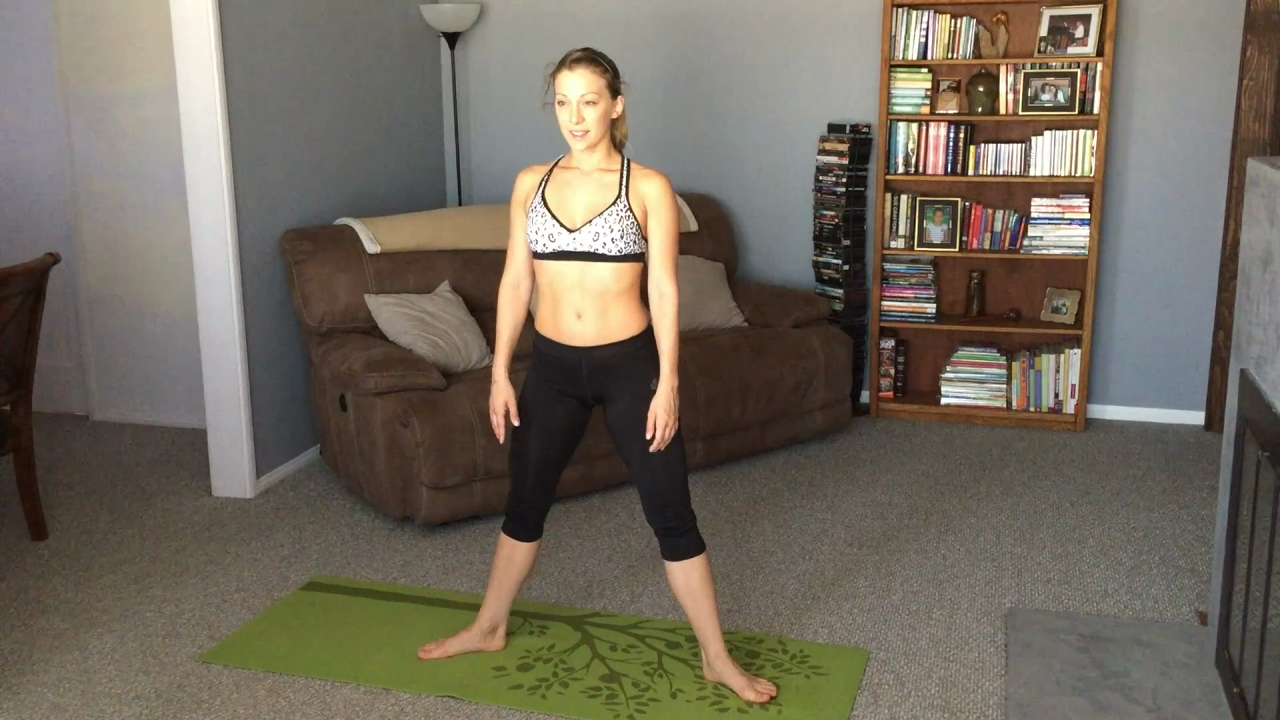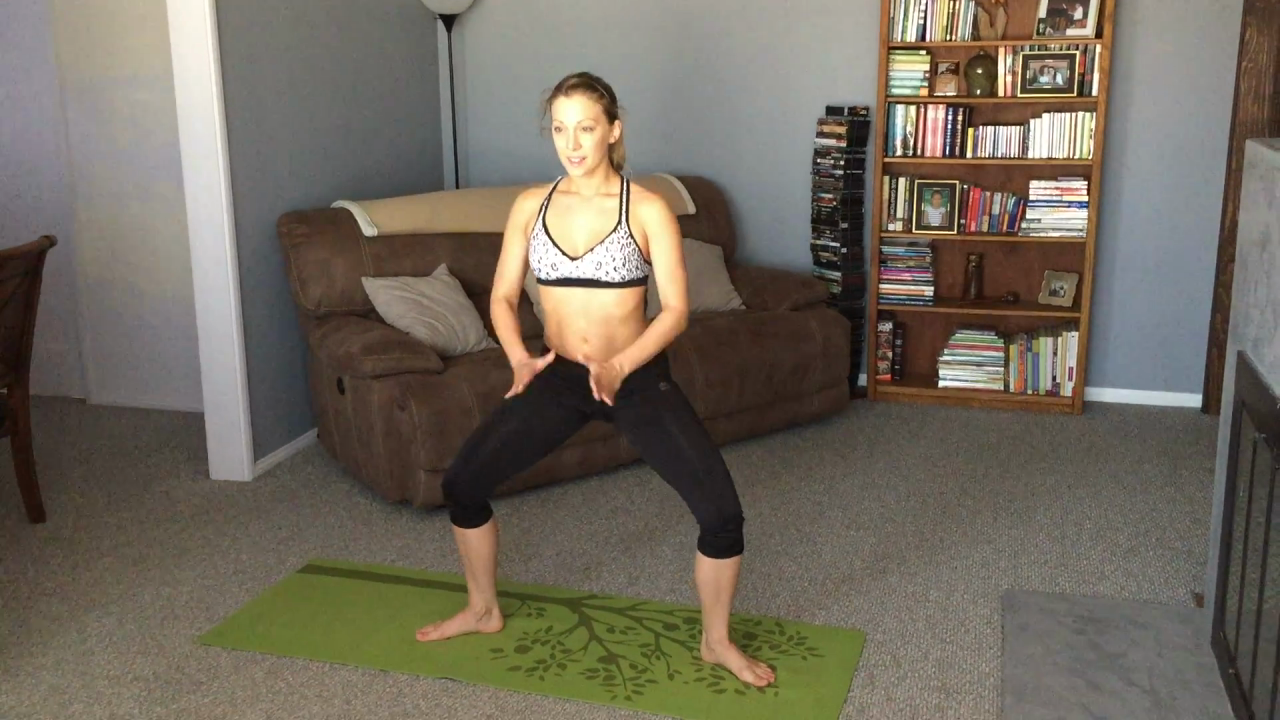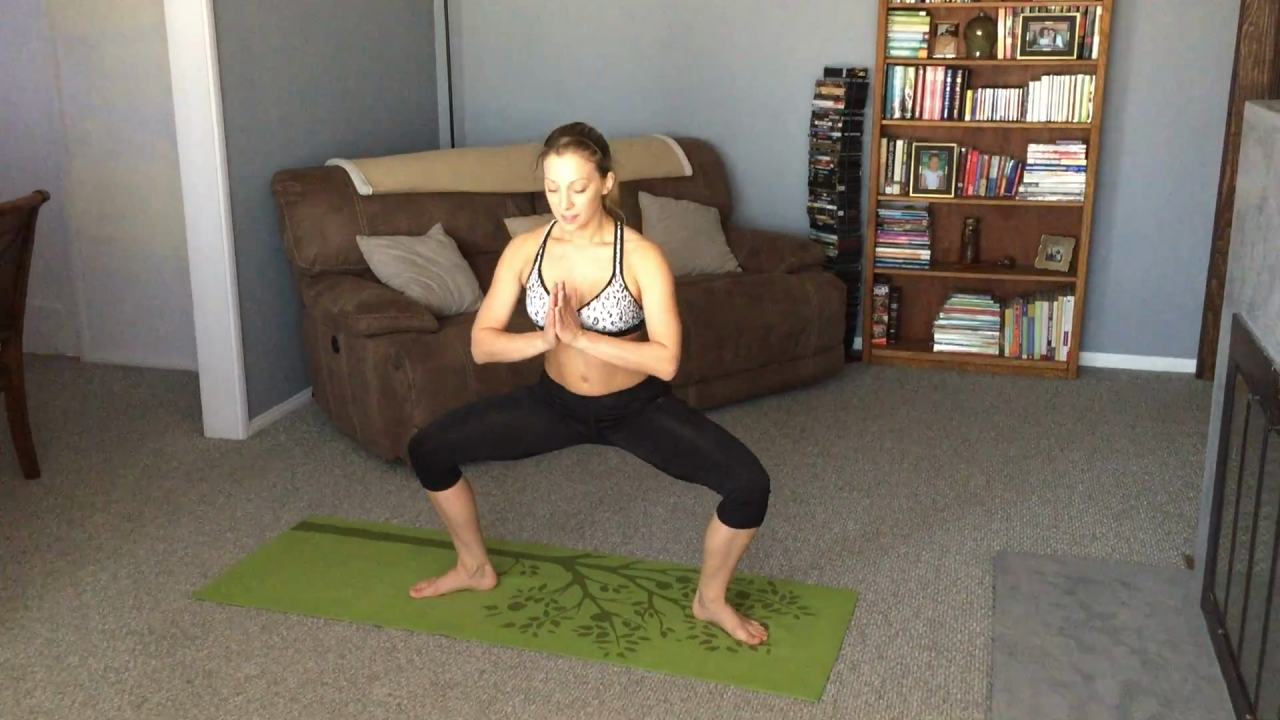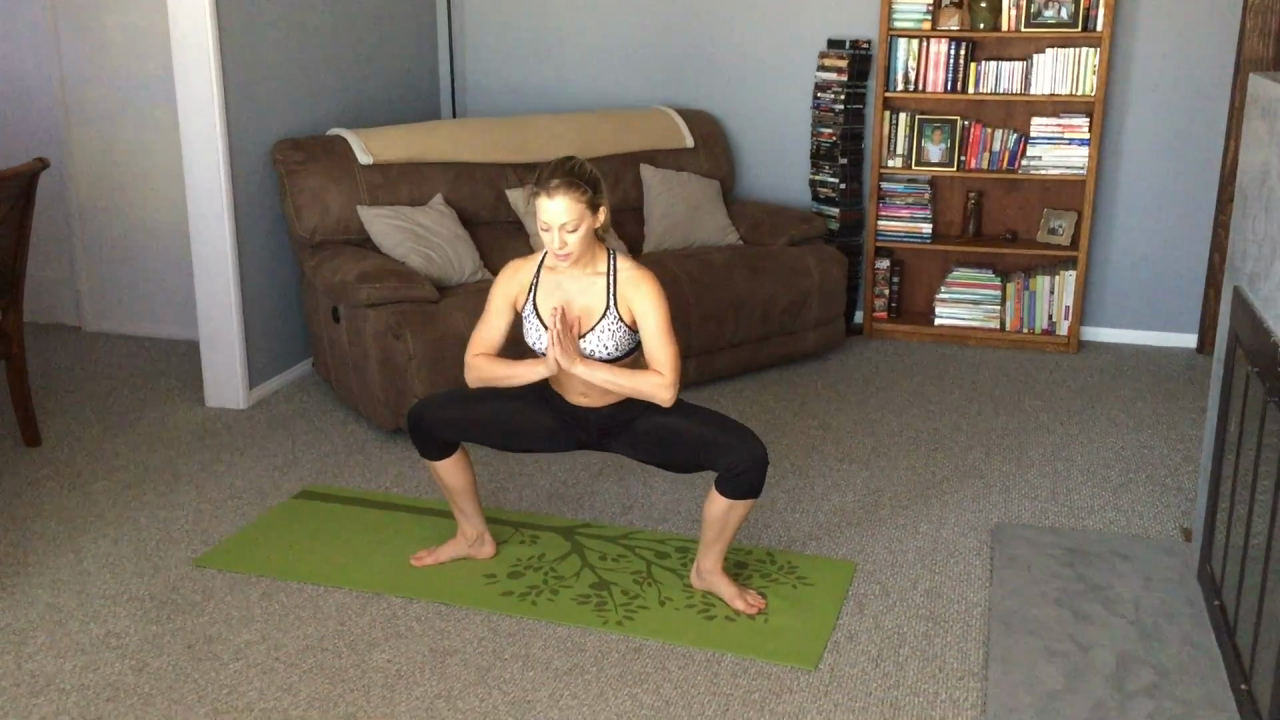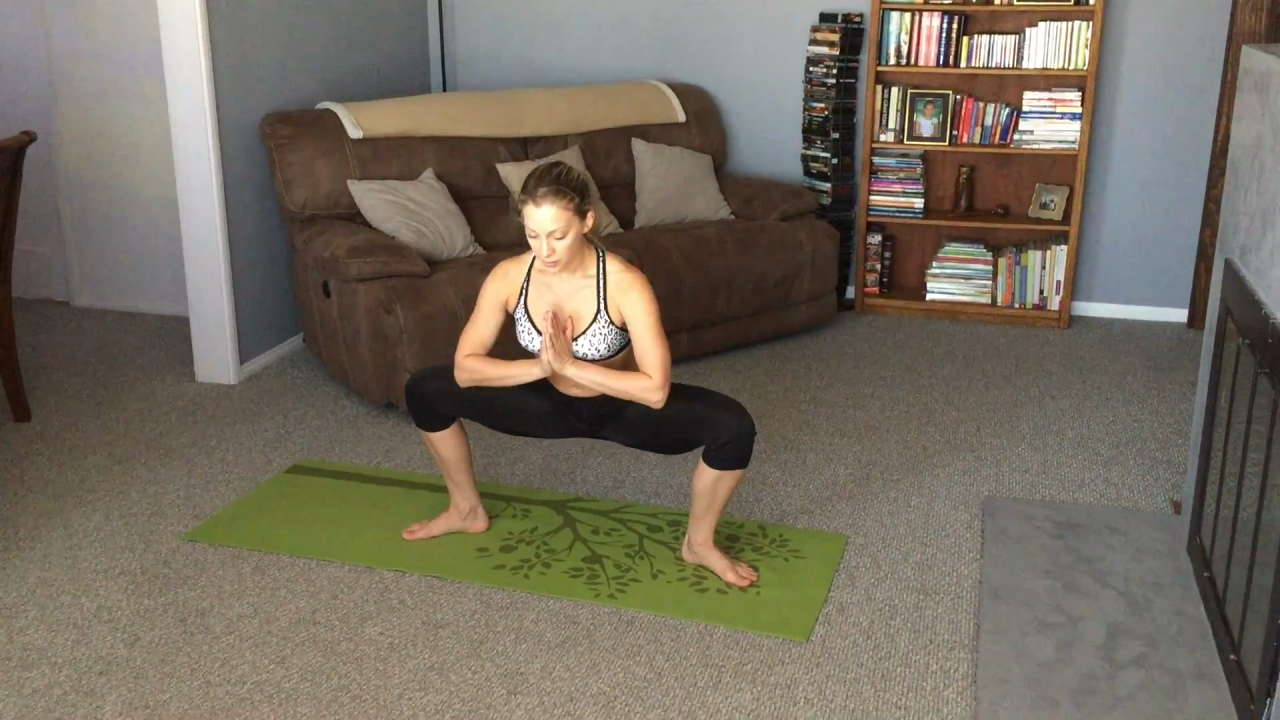
dt=0.7s
person 1, frame 1
left shoulder: (649, 187)
right shoulder: (531, 183)
left elbow: (664, 290)
right elbow: (515, 283)
left wrist: (668, 384)
right wrist: (500, 372)
left hip: (629, 365)
right hip: (552, 367)
left knee: (670, 514)
right knee: (525, 503)
left ankle: (716, 658)
right ankle: (488, 628)
person 1, frame 2
left shoulder: (648, 209)
right shoulder: (530, 205)
left elbow: (675, 310)
right elbow: (502, 297)
left wrist: (619, 363)
right wrist: (520, 356)
left hip: (638, 381)
right hip: (556, 380)
left knee: (722, 512)
right knee: (462, 485)
left ankle: (716, 641)
right ankle: (482, 610)
person 1, frame 3
left shoulder: (642, 256)
right shoulder: (524, 249)
left elbow: (667, 361)
right elbow: (481, 344)
left wrist: (579, 335)
right wrist: (545, 338)
left hip: (637, 406)
right hip: (555, 401)
left knee: (750, 485)
right knee: (427, 450)
left ankle: (710, 599)
right ankle: (475, 567)
person 1, frame 4
left shoulder: (635, 283)
right shoulder: (517, 276)
left elbow: (665, 389)
right elbow: (474, 369)
left wrist: (579, 364)
right wrist: (546, 365)
left hip: (632, 417)
right hip: (555, 411)
left knee: (747, 457)
right knee: (427, 419)
left ankle: (707, 569)
right ankle: (474, 537)
person 1, frame 5
left shoulder: (625, 283)
right shoulder: (508, 276)
left elbow: (656, 390)
right elbow: (465, 368)
left wrist: (570, 365)
right wrist: (540, 366)
left hip: (620, 408)
right hip: (551, 403)
left knee: (733, 427)
right knee: (424, 390)
left ankle: (699, 543)
right ankle: (467, 510)
